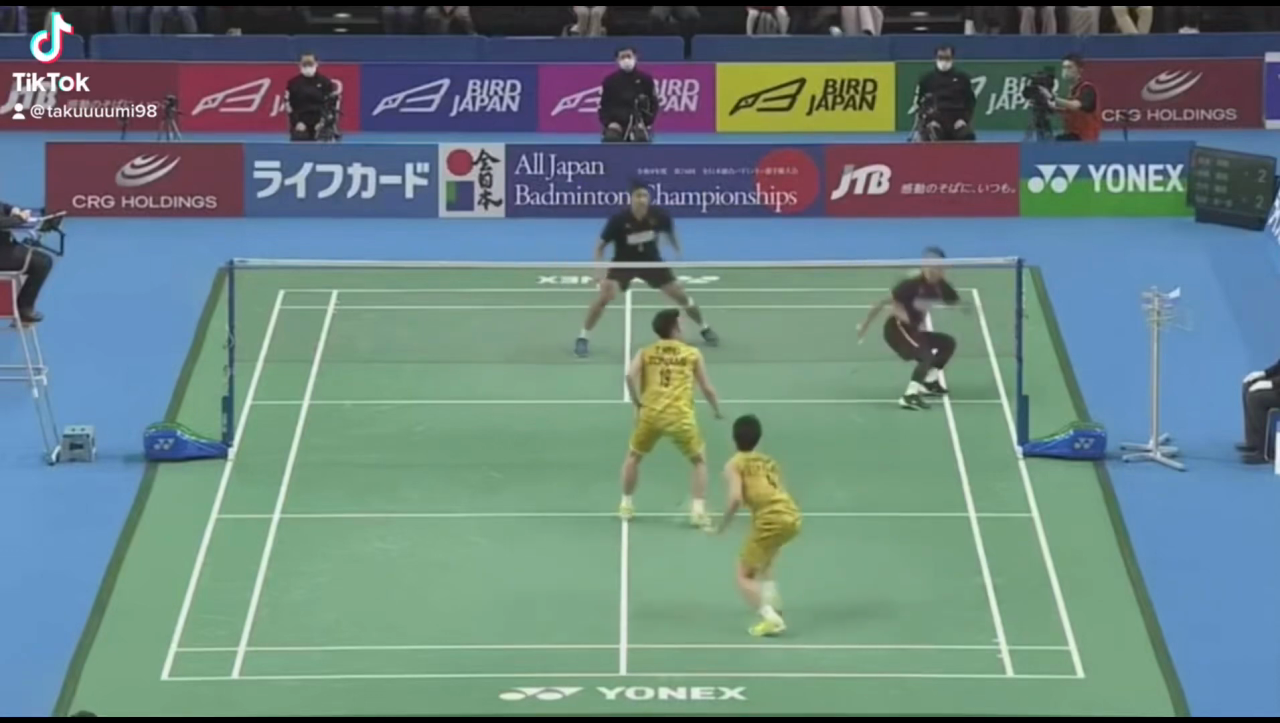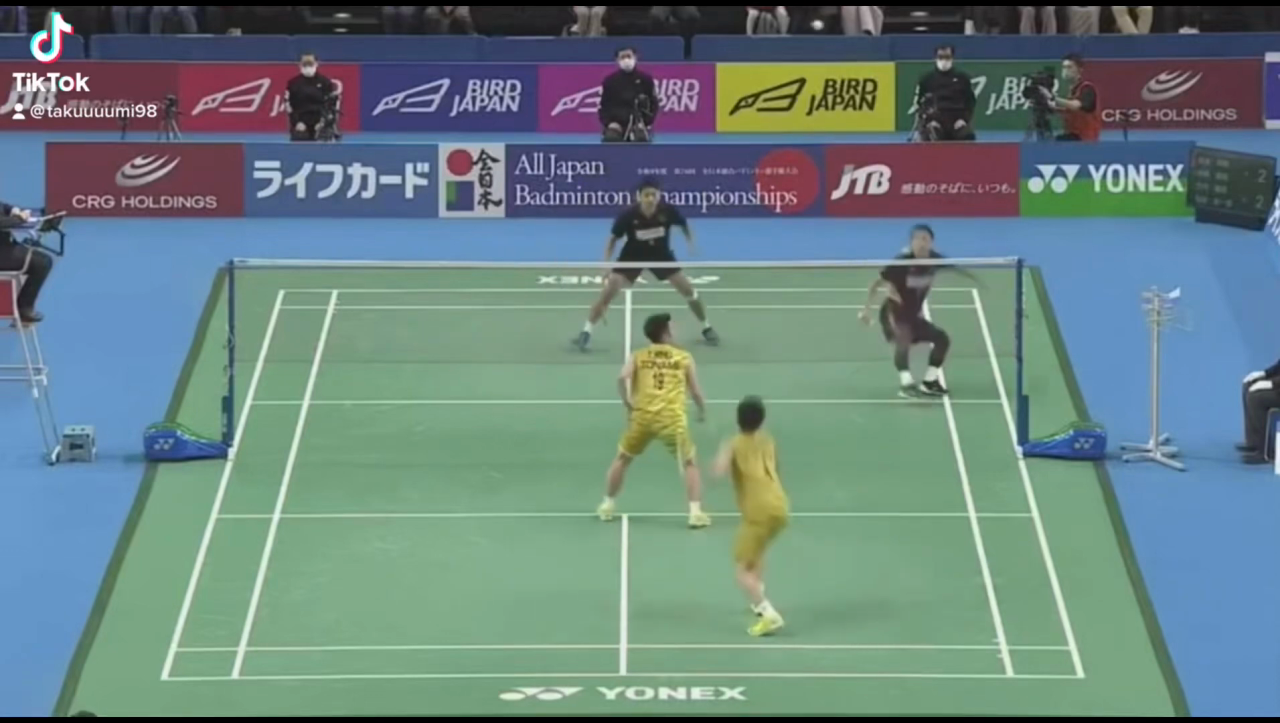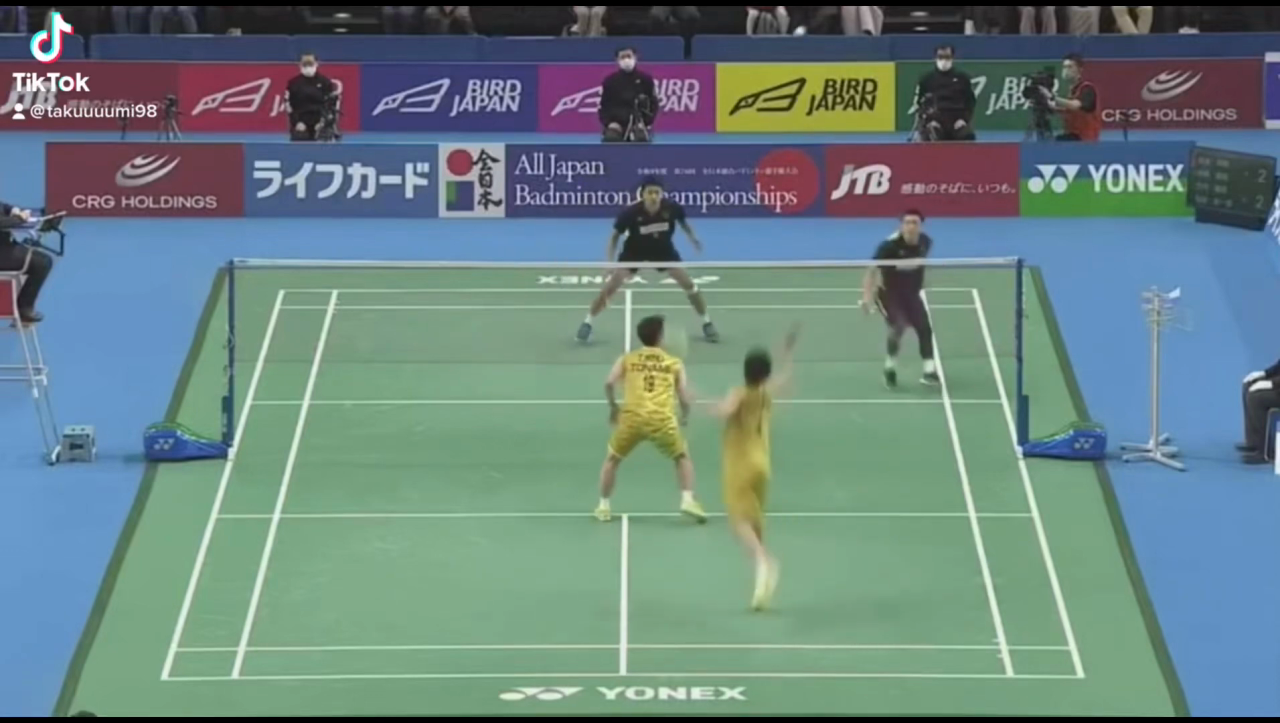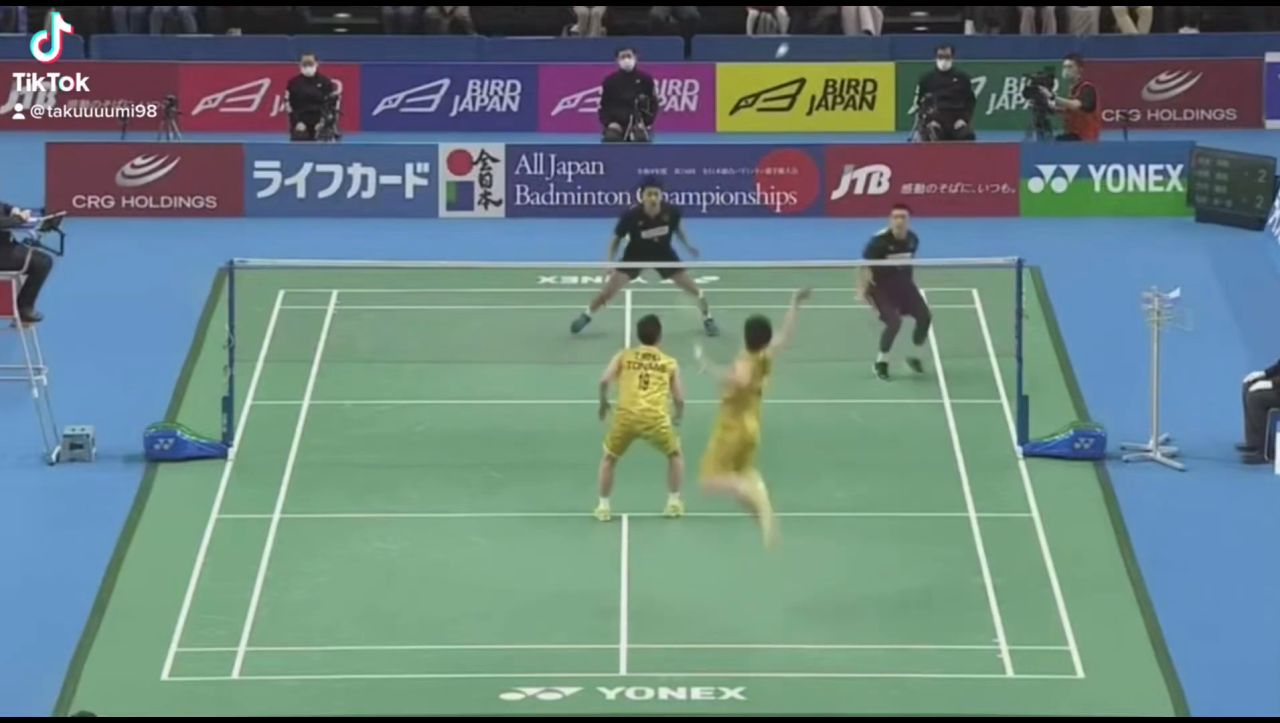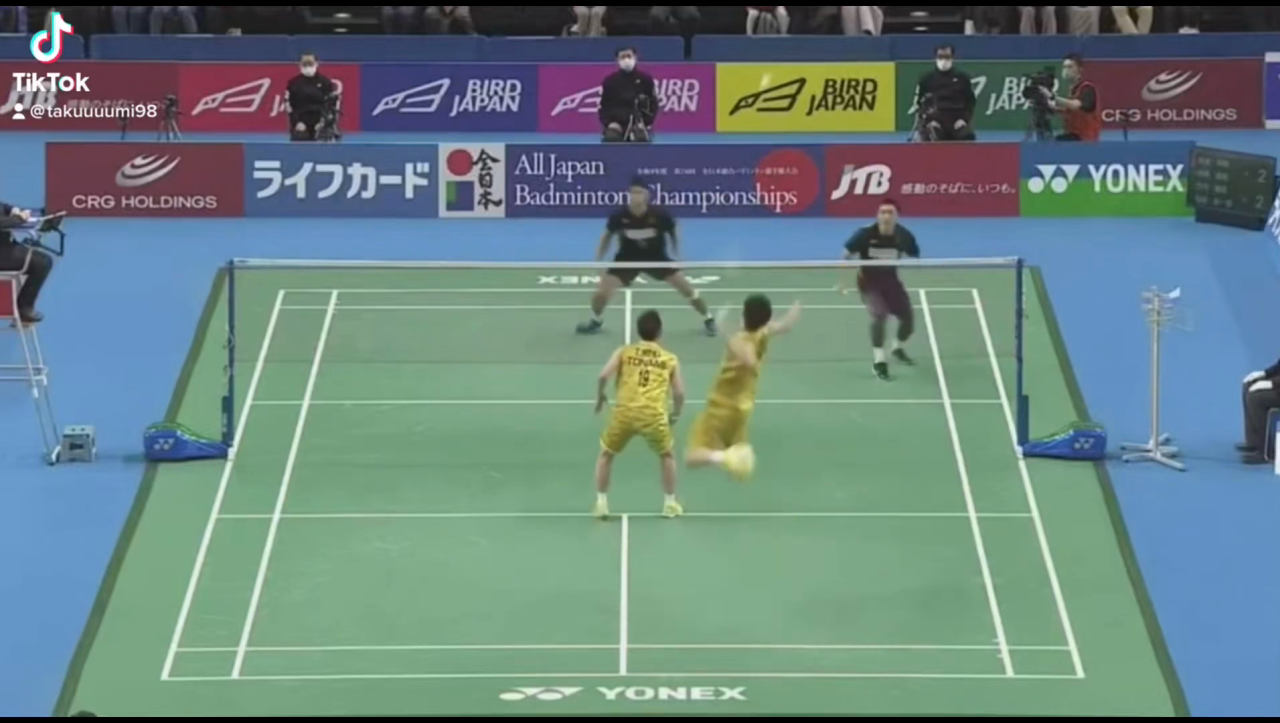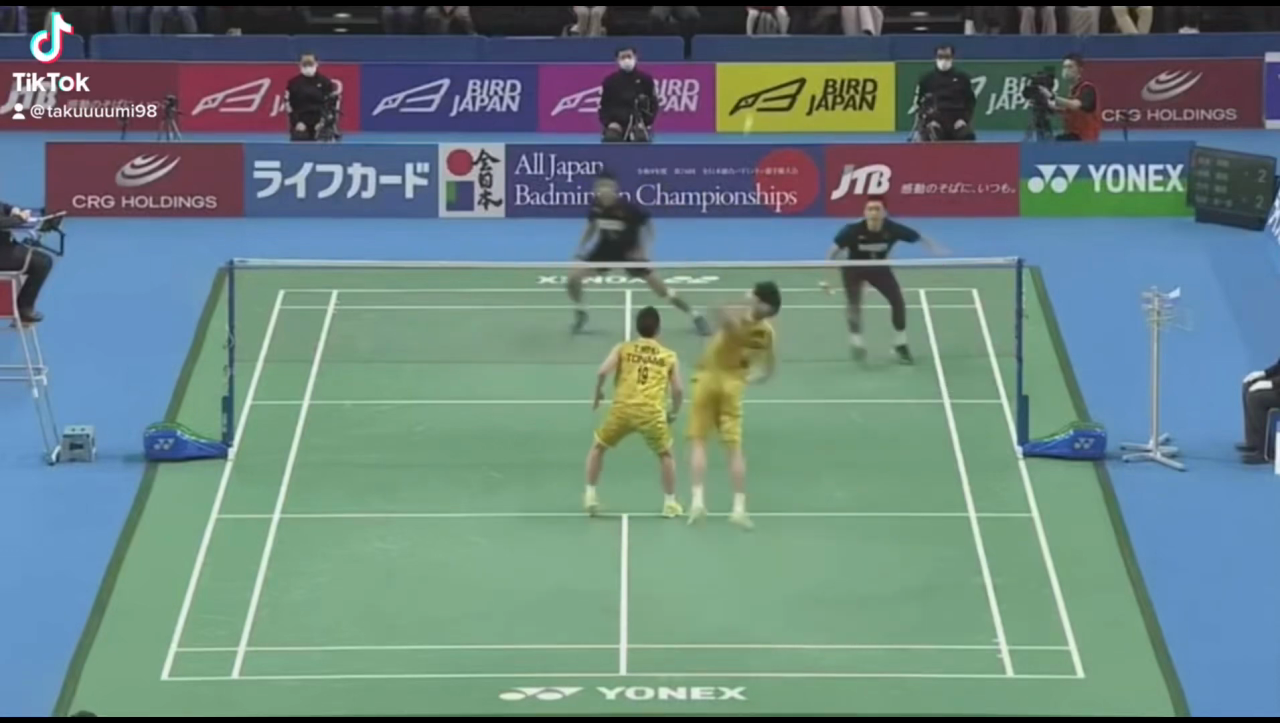
dt=0.1s
person 1, frame 1
left shoulder: (735, 465)
right shoulder: (769, 462)
left elbow: (735, 499)
left wrist: (723, 523)
left hip: (770, 522)
right hip: (793, 518)
left knee: (744, 576)
right knee: (766, 556)
left ankle: (771, 618)
right ankle: (770, 596)
person 1, frame 2
left shoulder: (733, 446)
right shoulder: (768, 444)
left elbow: (720, 472)
left hip: (760, 513)
right hip: (780, 510)
left knee: (743, 570)
right knee: (754, 553)
left ankle: (770, 615)
right ankle: (761, 603)
person 1, frame 3
left shoulder: (740, 395)
right shoulder: (766, 394)
left elbow: (723, 412)
right elbow: (784, 376)
left wrist: (713, 407)
right wrist: (787, 348)
left hip: (741, 468)
right hip: (759, 468)
left knee: (741, 525)
right knee: (753, 524)
left ankle: (764, 569)
right ankle: (765, 565)
person 1, frame 4
left shoulder: (744, 363)
right shoulder: (767, 356)
left elbow: (740, 381)
right elbow: (785, 332)
left wrist: (712, 369)
right wrist: (795, 302)
left hip: (733, 430)
right hip: (749, 430)
left knee: (711, 481)
right knee: (746, 477)
left ankle: (763, 510)
person 1, frame 5
left shoulder: (740, 342)
right shoulder: (763, 337)
left elbow: (750, 363)
right elbow: (785, 325)
right wrist: (795, 312)
left hip: (721, 407)
right hip: (741, 407)
left knee: (693, 455)
right knee: (738, 448)
left ankle: (728, 458)
person 1, frame 6
left shoulder: (739, 326)
right shoulder: (767, 336)
left elbow: (727, 313)
right elbow: (771, 369)
right wrist: (760, 376)
left hip: (709, 385)
right hip: (732, 389)
left knee: (698, 443)
right knee: (735, 451)
left ankle: (698, 501)
right ankle: (739, 509)
person 2, frame 1
left shoulder: (645, 353)
right shoulder: (692, 354)
left elbow: (630, 376)
right elbow: (707, 388)
left wrist: (637, 402)
right wrist: (717, 410)
left hip: (651, 415)
right hip: (680, 417)
left knee: (633, 457)
right knee: (698, 461)
left ankle: (626, 505)
right ankle: (698, 510)
person 2, frame 2
left shoulder: (637, 357)
right shoulder: (684, 358)
left elbow: (622, 378)
right elbow: (697, 393)
left wrist: (628, 404)
right wrist: (702, 412)
left hip: (643, 417)
right hip: (673, 420)
left knee: (622, 459)
right knee: (690, 465)
left ankle: (607, 506)
right ankle: (696, 512)
person 2, frame 3
left shoulder: (627, 359)
right shoulder: (674, 363)
left elbow: (609, 382)
right elbow: (685, 399)
left wrist: (613, 406)
right wrist: (684, 418)
left hip: (632, 419)
right hip: (662, 421)
left knee: (612, 460)
right knee: (682, 457)
left ankle: (604, 507)
right ankle: (688, 501)
person 2, frame 4
left shoulder: (623, 357)
right shoulder: (670, 362)
left elbow: (604, 381)
right elbow: (679, 398)
left wrist: (603, 402)
right wrist: (678, 418)
left hip: (626, 417)
right hip: (656, 419)
left knee: (609, 460)
right knee: (675, 455)
left ankle: (603, 507)
right ankle: (673, 502)
person 2, frame 5
left shoulder: (624, 352)
right shoulder: (670, 359)
left elbow: (603, 375)
right elbow: (679, 394)
left wrist: (600, 395)
right wrist: (675, 414)
left hip: (624, 413)
right hip: (654, 416)
left knee: (605, 456)
right knee: (667, 456)
left ankle: (601, 503)
right ankle: (670, 503)
person 2, frame 6
left shoulder: (623, 349)
right shoulder: (669, 355)
left elbow: (603, 372)
right elbow: (678, 390)
left wrist: (598, 392)
right wrist: (675, 411)
left hip: (623, 411)
right hip: (652, 413)
left knee: (597, 449)
right knee: (665, 455)
left ankle: (591, 496)
right ankle: (670, 503)
person 3, frame 1
left shoulder: (942, 286)
right shoulder: (911, 284)
left elbow: (955, 301)
right elbow: (885, 303)
right wrist: (865, 325)
left hip: (914, 329)
right hip: (897, 328)
left knee: (949, 344)
right knee: (926, 357)
left ankle: (929, 382)
right ankle: (910, 395)
person 3, frame 2
left shoulder: (936, 260)
right shoulder: (901, 262)
left elbow: (956, 268)
right elbow: (877, 283)
right wrist: (866, 309)
left hip: (914, 314)
right hip: (895, 311)
left knee: (942, 339)
right knee: (903, 342)
left ankle: (929, 381)
right ankle: (907, 385)
person 3, frame 3
left shoulder: (925, 242)
right shoulder: (890, 245)
right elbow: (872, 271)
right wrist: (867, 296)
left hip: (910, 296)
right hip: (888, 294)
left knee: (925, 329)
right knee: (899, 327)
left ankle: (929, 372)
right ankle: (890, 367)
person 3, frame 4
left shoulder: (913, 239)
right shoulder: (880, 241)
right elbow: (863, 266)
right wrist: (861, 291)
left hip: (904, 285)
right hip: (881, 287)
left knee: (925, 317)
right knee: (894, 321)
left ankle: (914, 358)
right ankle: (881, 362)
person 3, frame 5
left shoulder: (904, 236)
right shoulder: (865, 234)
left elbow: (915, 258)
right elbow: (846, 256)
left hip: (890, 280)
right hip: (868, 280)
left knee: (907, 317)
right knee: (879, 315)
left ankle: (898, 348)
right ankle: (879, 361)
person 3, frame 6
left shoulder: (894, 229)
right shoulder: (853, 230)
left elbow: (920, 237)
right elbow: (834, 251)
left wrist: (936, 248)
left hip: (878, 268)
right hip: (854, 268)
left knee: (898, 303)
right knee: (854, 303)
left ankle: (901, 344)
right ankle: (857, 343)
person 4, frame 1
left shoulder: (659, 215)
right shoulder: (618, 220)
left elbow: (669, 232)
right elbow: (601, 246)
left wrist: (679, 252)
left hip: (650, 260)
right hip: (623, 262)
left knee: (681, 297)
right knee: (605, 295)
left ankle: (705, 330)
right ankle: (583, 338)
person 4, frame 2
left shoulder: (669, 211)
right shoulder: (627, 216)
left elbow: (684, 225)
right elbow: (613, 240)
left wrist: (691, 243)
right wrist: (606, 264)
left hip: (661, 255)
right hip: (633, 256)
left knee: (688, 291)
right knee: (609, 291)
left ankle: (707, 328)
right ankle: (586, 333)
person 4, frame 3
left shoulder: (672, 207)
right shoulder: (631, 213)
left elbow: (683, 221)
right elbow: (615, 235)
left wrist: (692, 237)
right wrist: (609, 261)
left hip: (662, 249)
right hip: (635, 250)
left knee: (688, 283)
right knee: (612, 284)
left ankle: (707, 323)
right ankle: (588, 324)
person 4, frame 4
left shoulder: (671, 210)
right shoulder: (631, 215)
right elbow: (616, 239)
left wrist: (687, 244)
right wrist: (610, 264)
left hip: (662, 253)
right hip: (635, 254)
left knee: (692, 288)
right knee: (609, 289)
left ankle: (708, 319)
right ankle: (587, 315)
person 4, frame 5
left shoulder: (660, 214)
right shoulder: (620, 215)
left elbow: (672, 231)
right elbow: (608, 235)
left wrist: (676, 251)
right wrist: (598, 260)
left hip: (656, 256)
right hip: (629, 257)
left knee: (686, 289)
right knee: (601, 294)
left ankle: (708, 319)
right ankle: (596, 321)
person 4, frame 6
left shoulder: (627, 206)
right shoulder: (595, 206)
left elbow: (648, 225)
left wrist: (644, 250)
right wrist: (581, 247)
left hip: (634, 251)
right hip: (607, 248)
left knee: (660, 289)
right knee: (573, 279)
left ankle: (695, 317)
right ankle: (581, 312)
